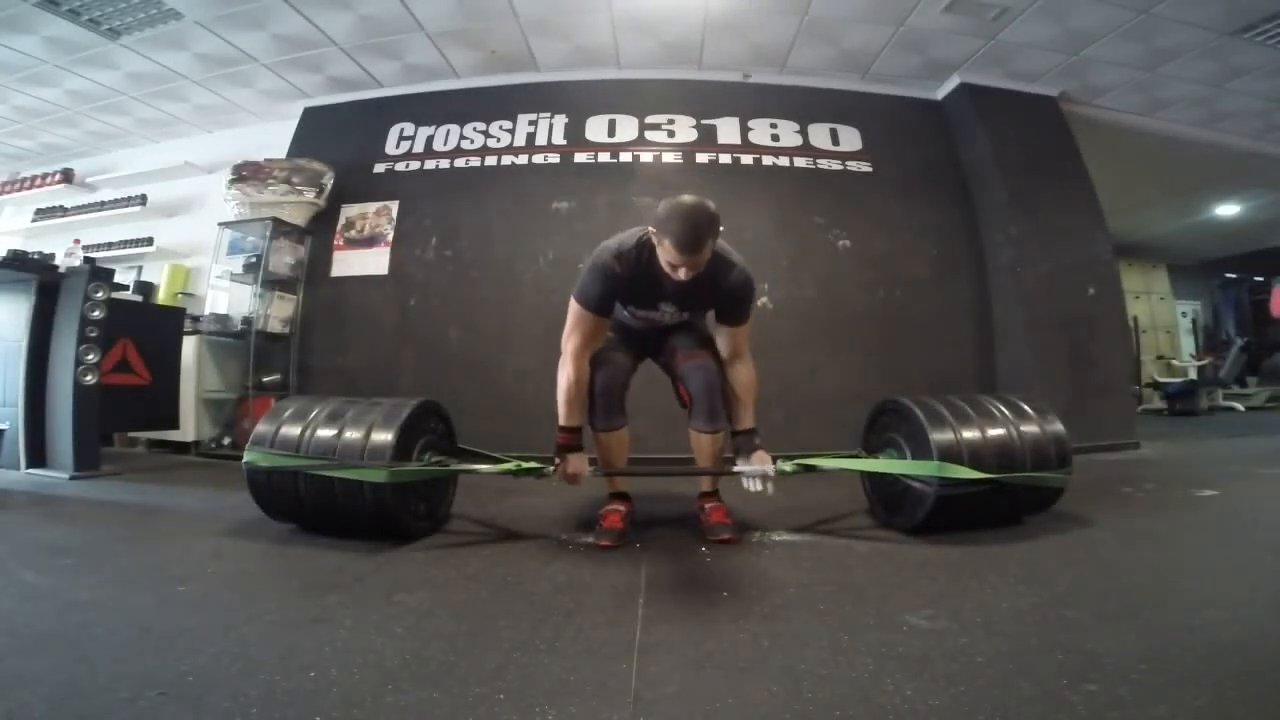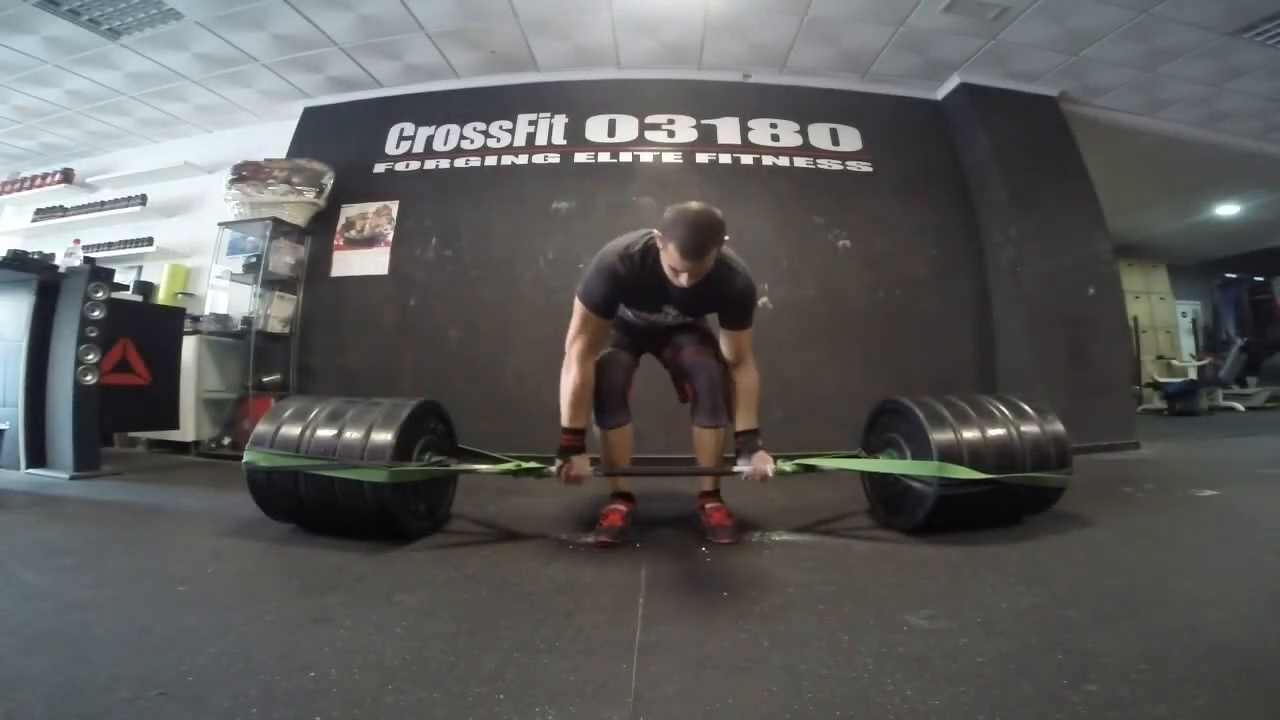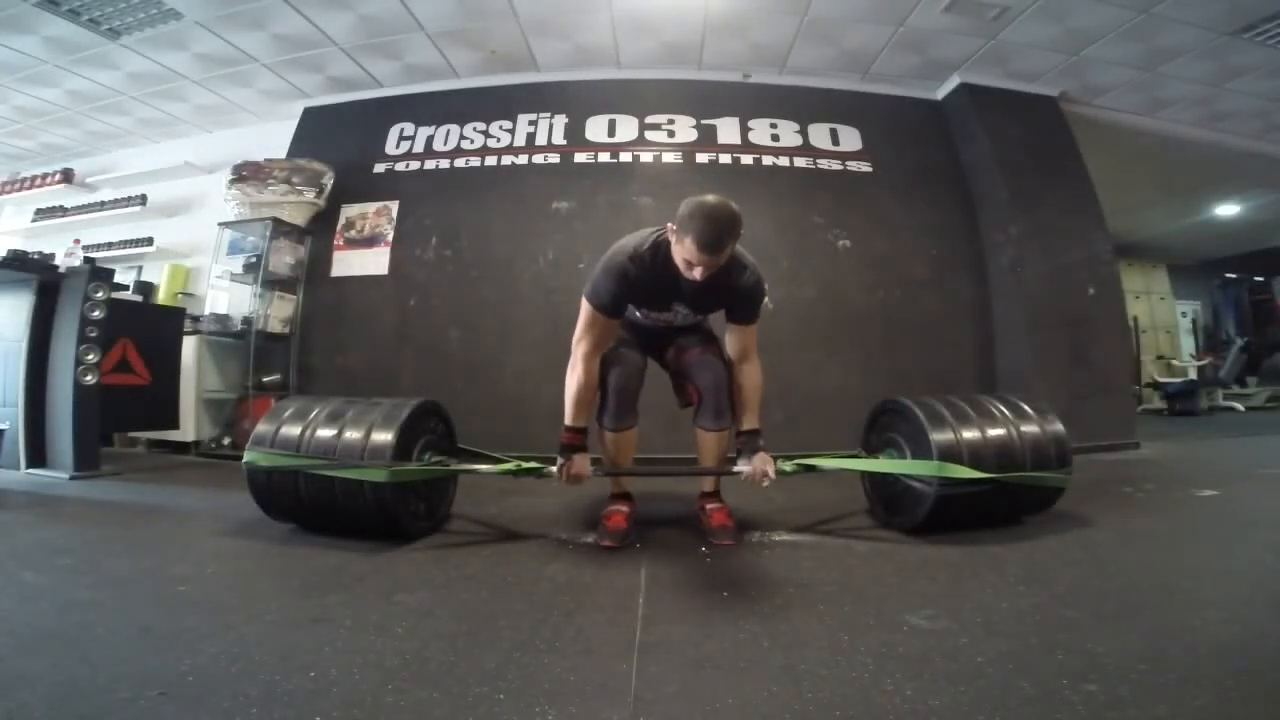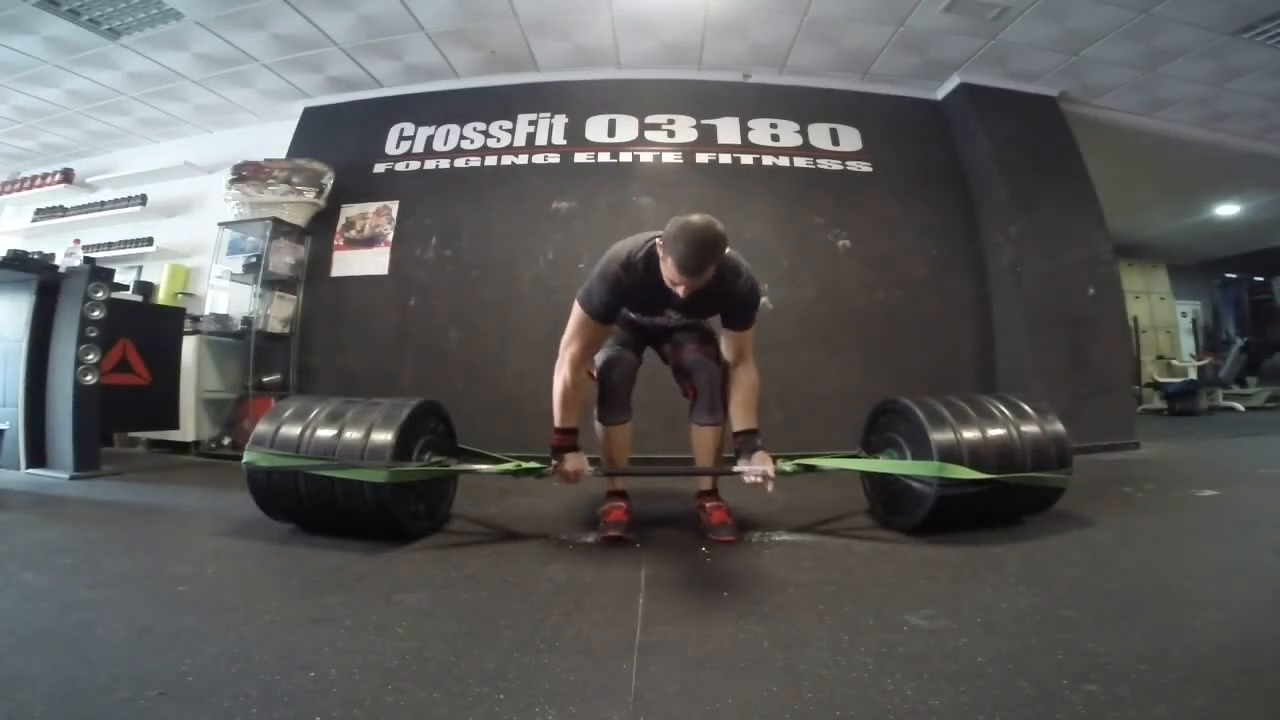
dt=0.4s
person 1, frame 1
left shoulder: (733, 276)
right shoulder: (612, 261)
left elbow: (735, 359)
right elbow: (575, 349)
left wrist: (747, 443)
right wrist: (569, 443)
left hip: (683, 331)
right hip: (621, 329)
left knee: (707, 384)
right knee: (602, 384)
left ankle: (709, 498)
right ankle: (617, 497)
person 1, frame 2
left shoulder: (735, 282)
right shoulder: (617, 263)
left elbow: (738, 363)
right elbow: (579, 353)
left wrist: (749, 444)
right wrist: (572, 445)
left hip: (682, 328)
right hip: (622, 325)
left knee: (709, 380)
right knee: (607, 380)
left ankle: (710, 496)
right ankle: (620, 497)
person 1, frame 3
left shoulder: (745, 279)
right shoulder: (626, 262)
left elbow: (744, 360)
right elbow: (585, 353)
left wrist: (750, 443)
right wrist: (574, 444)
left hip: (686, 331)
right hip: (627, 327)
left knee: (715, 384)
right knee: (617, 383)
left ankle: (710, 496)
right ankle: (619, 497)
person 1, frame 4
left shoulder: (739, 284)
right shoulder: (619, 268)
left elbow: (739, 363)
right elbow: (571, 357)
left wrist: (749, 444)
right wrist: (565, 445)
left hip: (685, 327)
right hip: (625, 323)
left knee: (710, 377)
right knee: (613, 375)
left ankle: (708, 495)
right ankle: (616, 495)
